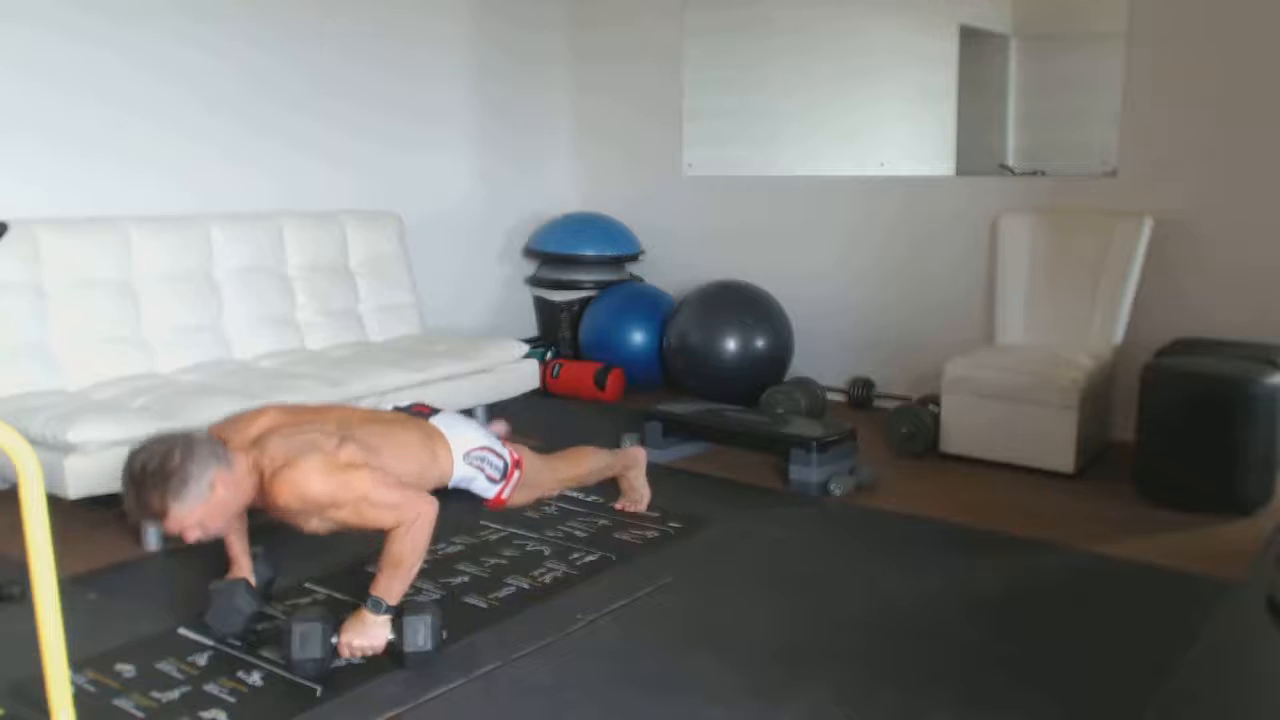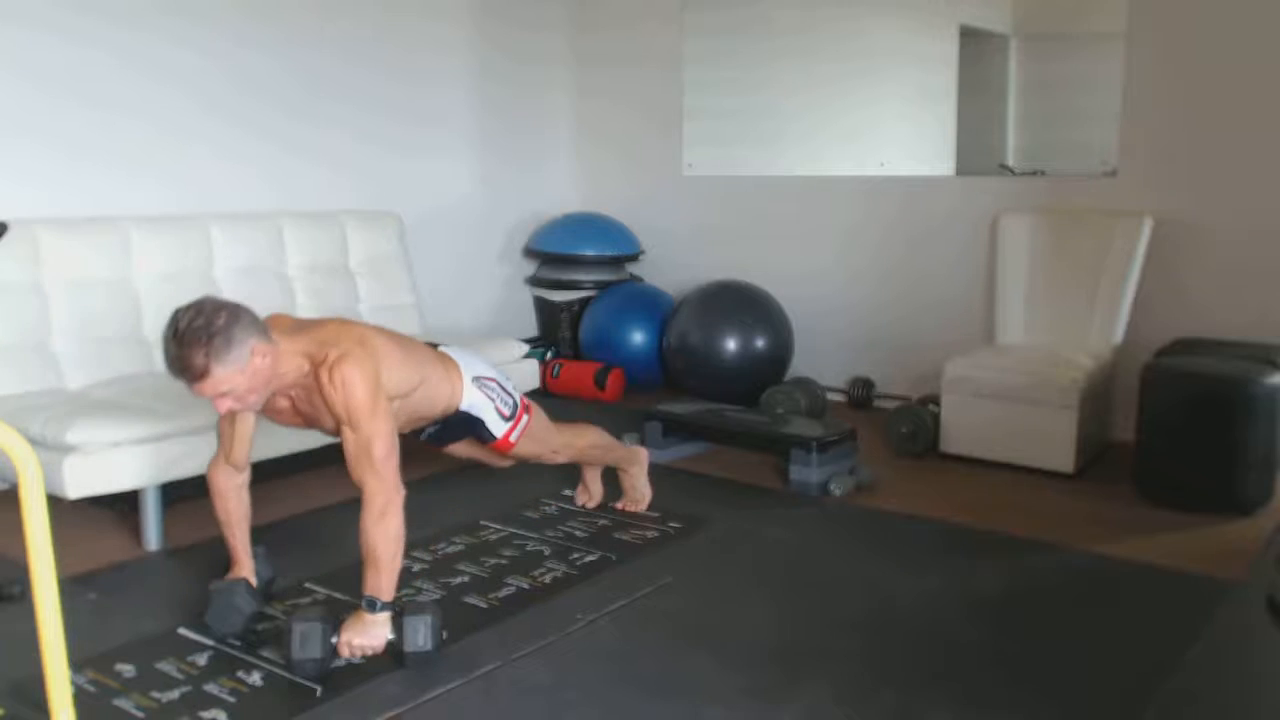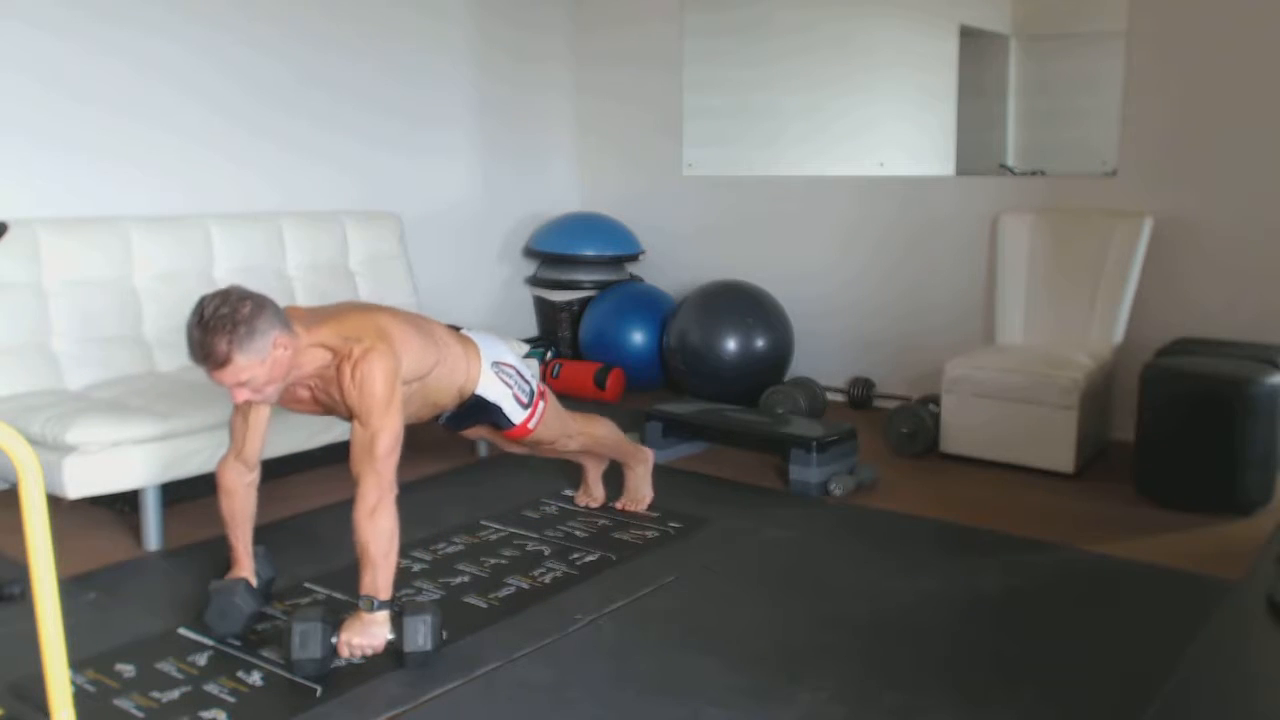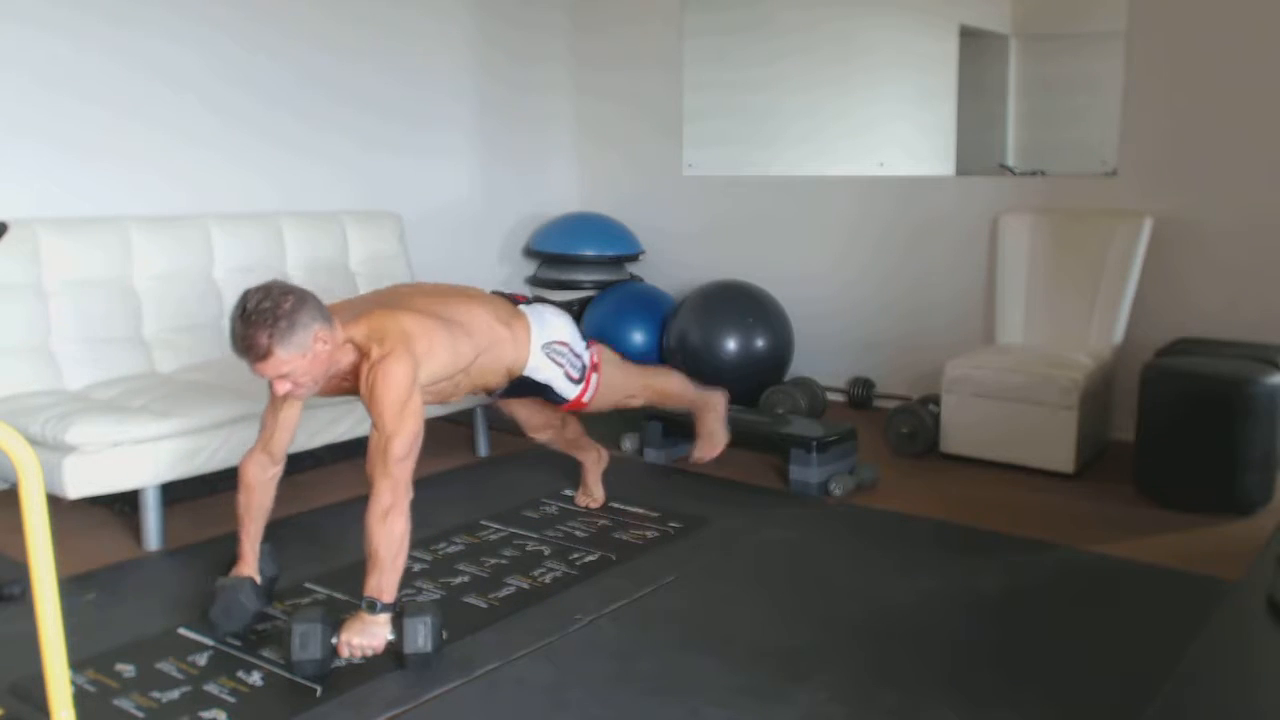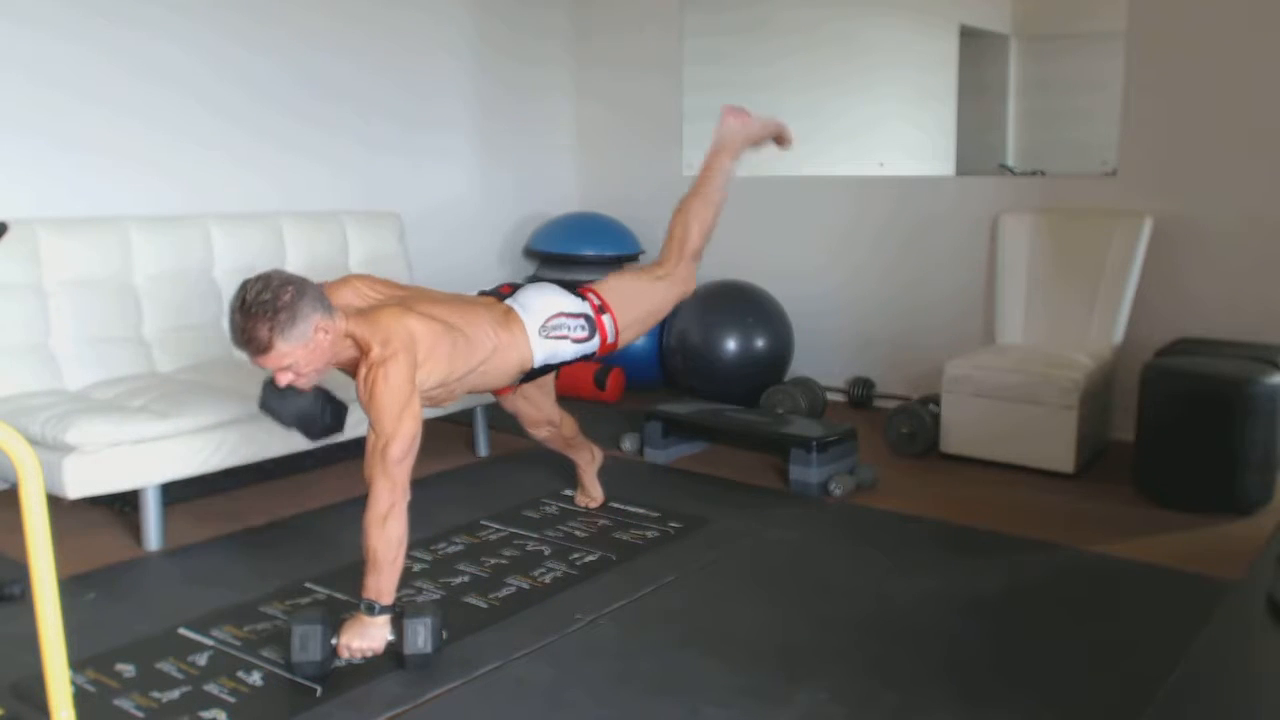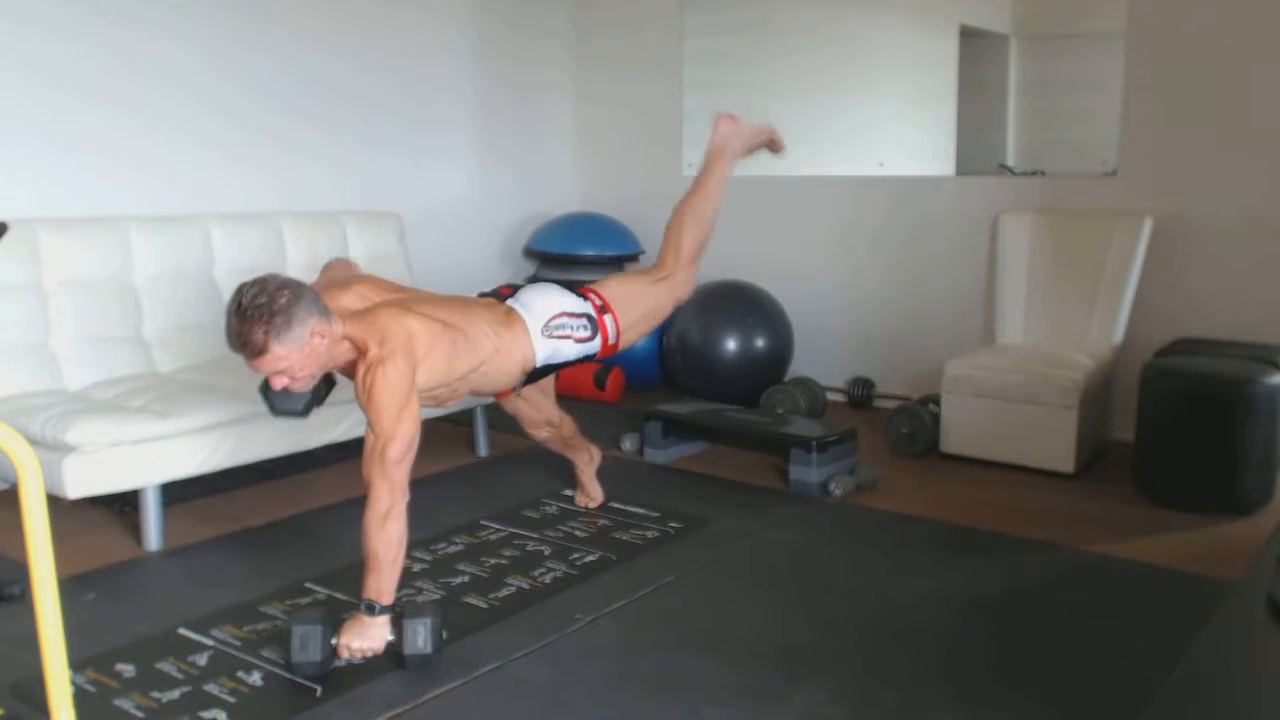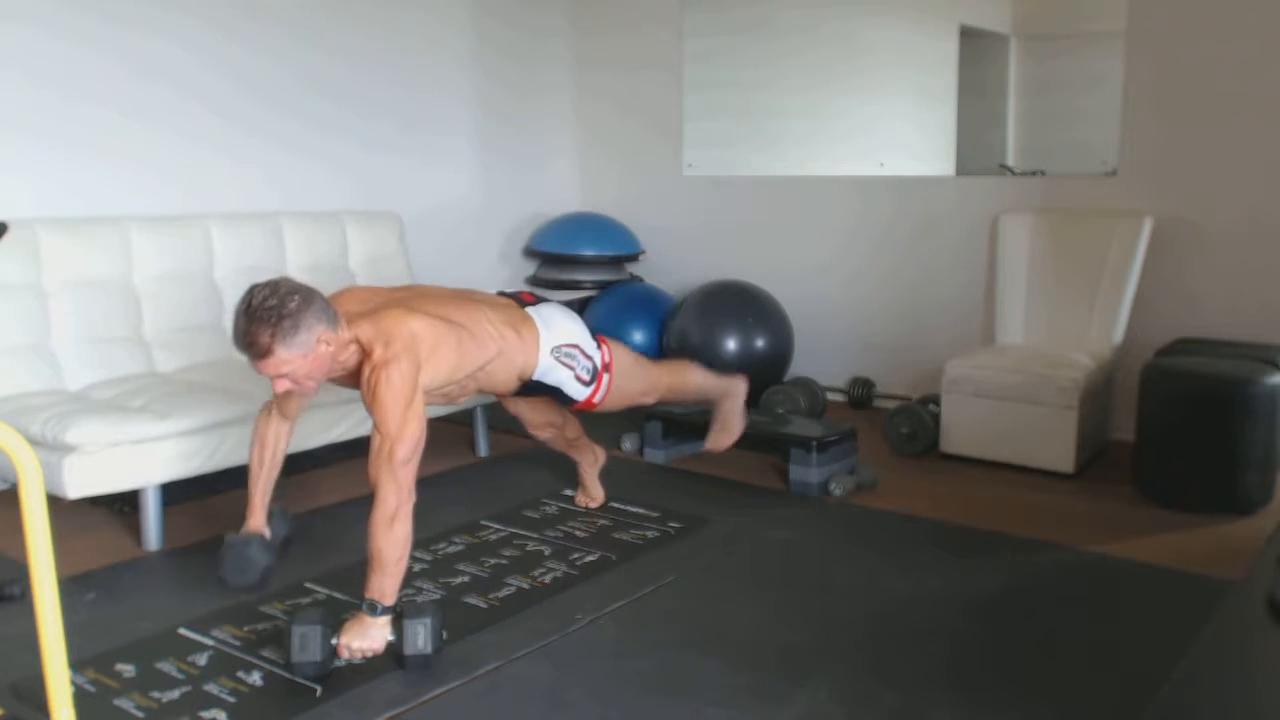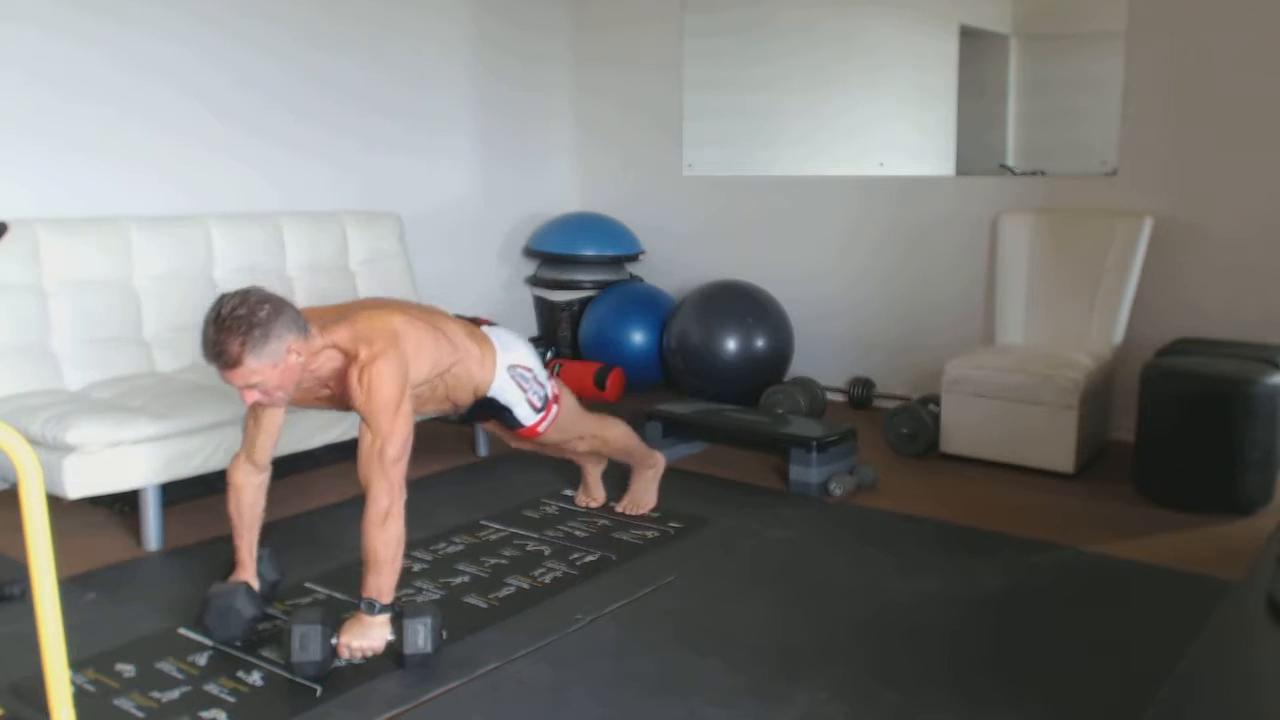
dt=0.4s
person 1, frame 1
left shoulder: (295, 483)
right shoulder: (224, 440)
left elbow: (421, 509)
left wrist: (377, 611)
right wrist: (242, 566)
left hip: (448, 447)
right hip: (404, 426)
left knee: (553, 476)
left ankle: (626, 459)
person 1, frame 2
left shoulder: (341, 372)
right shoulder: (252, 363)
left elbow: (383, 494)
right elbow: (228, 469)
left wrist: (375, 611)
right wrist: (242, 565)
left hip: (461, 386)
right hip: (424, 387)
left knee: (555, 446)
left ankle: (629, 458)
right ankle: (590, 475)
person 1, frame 3
left shoulder: (364, 360)
right shoulder: (262, 352)
left elbow: (376, 491)
right elbow: (238, 467)
left wrist: (374, 611)
right wrist: (242, 567)
left hip: (479, 370)
right hip: (440, 389)
left knee: (566, 432)
left ankle: (635, 458)
right ankle: (590, 463)
person 1, frame 4
left shoulder: (387, 361)
right shoulder: (305, 347)
left elbow: (391, 493)
right elbow: (263, 459)
left wrist: (375, 612)
right wrist: (246, 562)
left hip: (536, 340)
right hip: (493, 327)
left knee: (630, 389)
right knee: (541, 427)
left ankle: (706, 402)
right ankle: (591, 457)
person 1, frame 5
left shoulder: (387, 363)
right shoulder: (330, 300)
left elbow: (390, 498)
left wrist: (376, 615)
right wrist: (300, 382)
left hip: (541, 327)
right hip: (498, 317)
left knee: (672, 274)
right knee: (543, 425)
left ankle: (733, 139)
right ankle: (584, 458)
person 1, frame 6
left shoulder: (382, 363)
right shoulder: (326, 299)
left elbow: (387, 497)
right elbow: (343, 265)
left wrist: (375, 614)
right wrist: (300, 363)
left hip: (539, 326)
right hip: (501, 319)
left knee: (673, 277)
right knee: (542, 425)
left ankle: (724, 146)
right ankle: (584, 457)
person 1, frame 7
left shoulder: (388, 362)
right shoulder: (324, 321)
left elbow: (396, 498)
right elbow: (277, 413)
left wrist: (376, 614)
right wrist: (256, 511)
left hip: (546, 340)
right hip: (501, 323)
left knee: (649, 384)
right knee: (544, 425)
left ankle: (725, 391)
right ankle: (586, 457)
person 1, frame 8
left shoulder: (373, 362)
right shoulder: (279, 355)
left elbow: (386, 497)
right elbow: (249, 467)
left wrist: (375, 614)
right wrist: (245, 569)
left hip: (499, 366)
right hip: (460, 364)
left knee: (582, 433)
left ankle: (646, 463)
right ankle: (590, 463)
